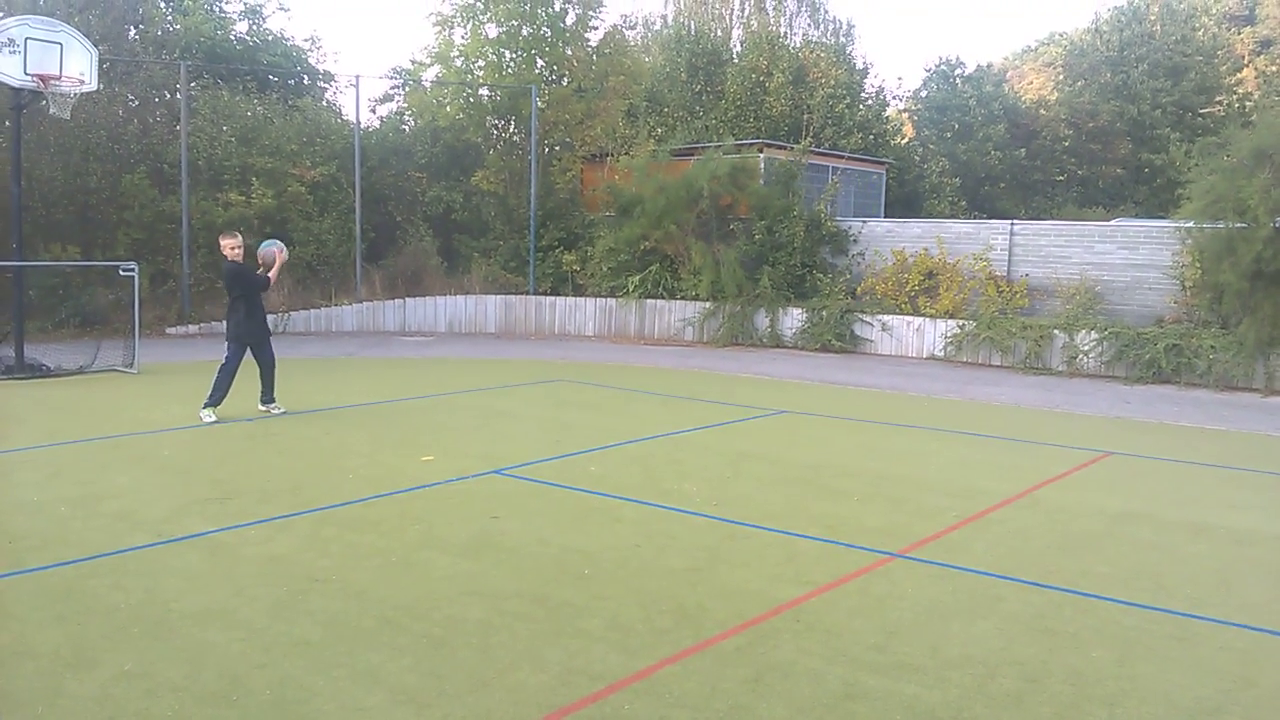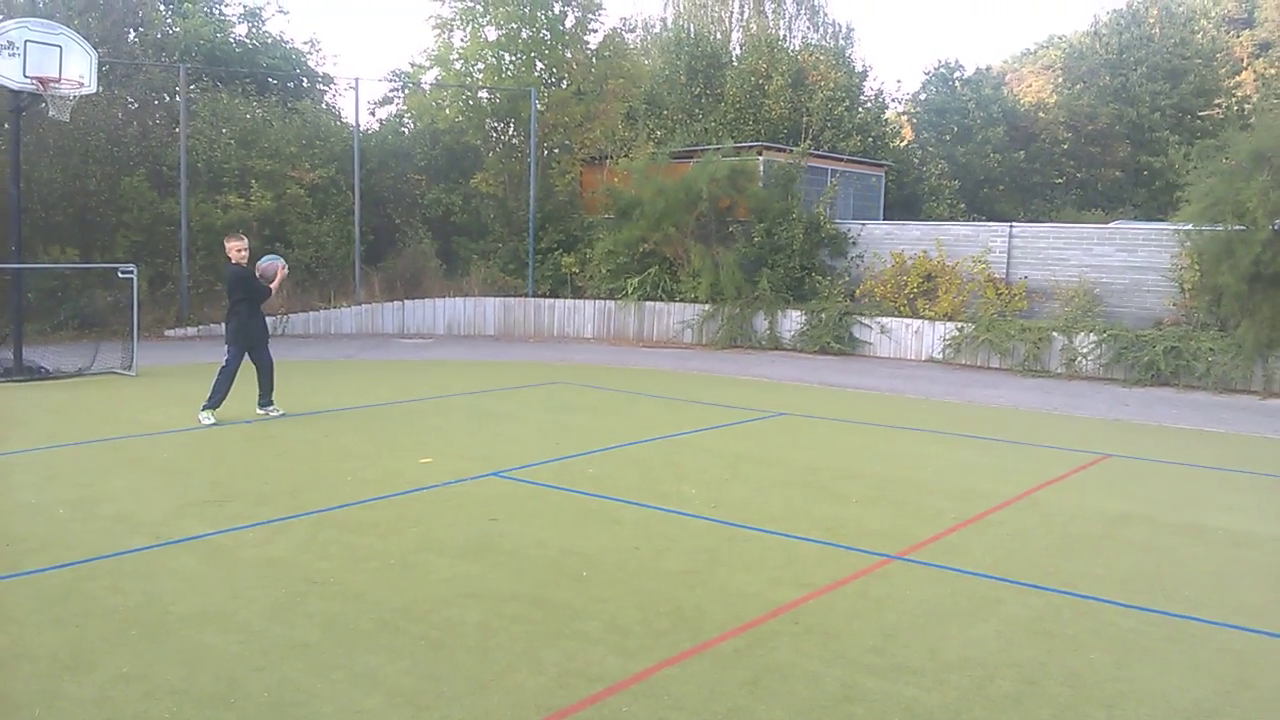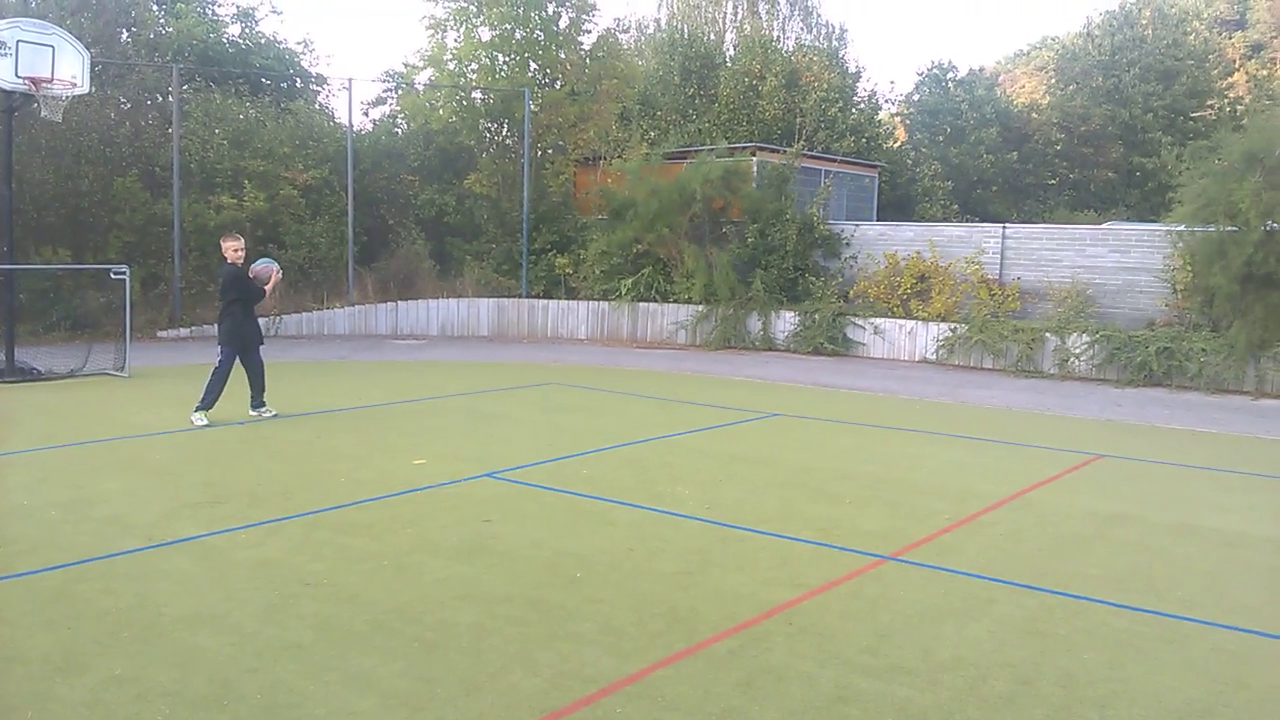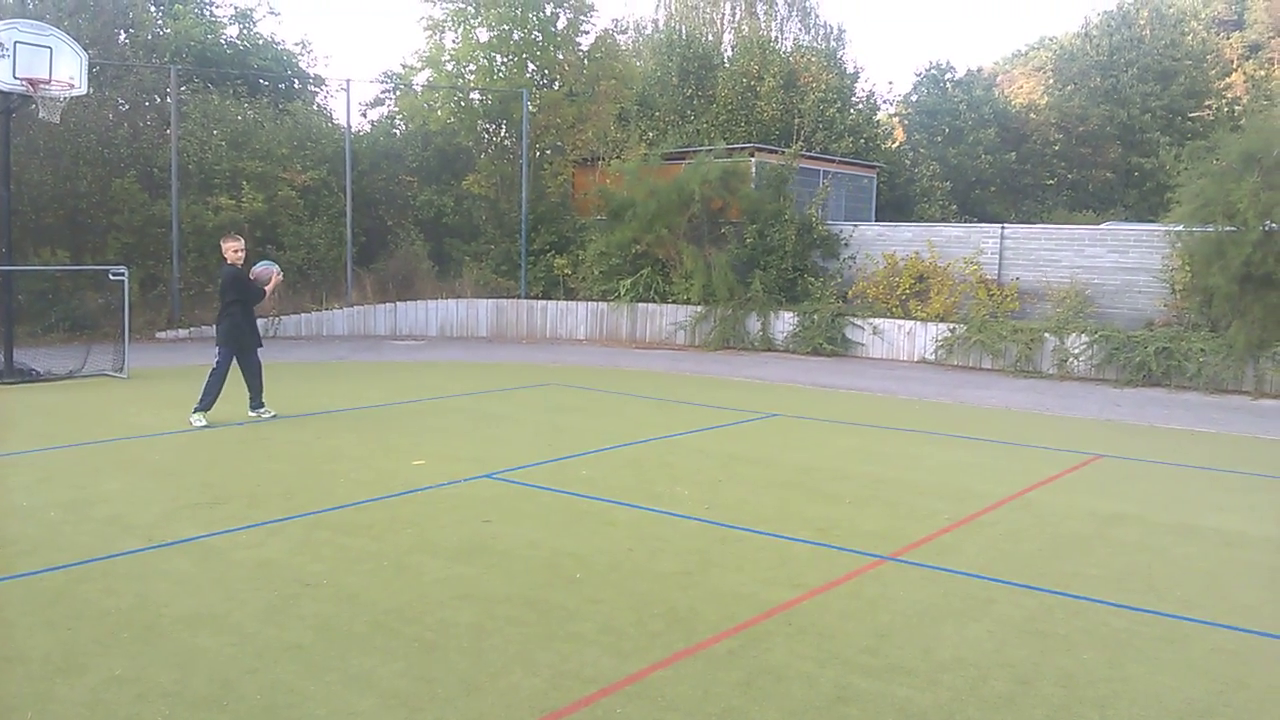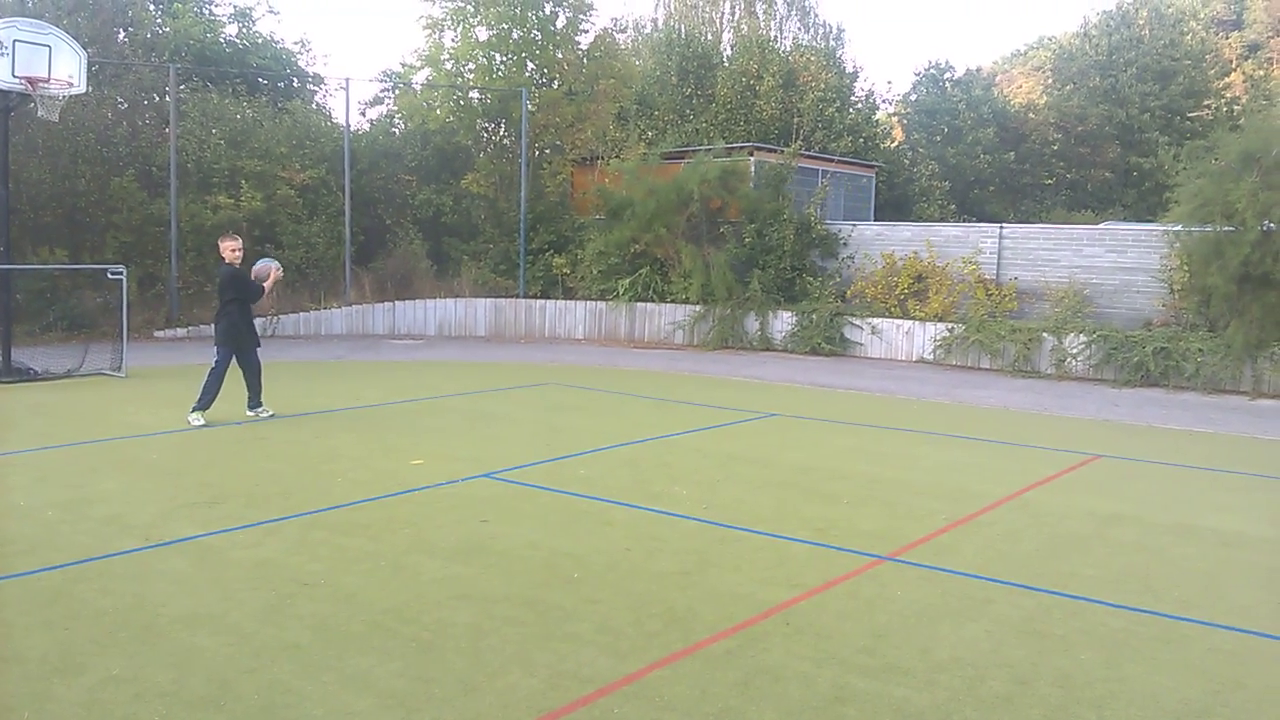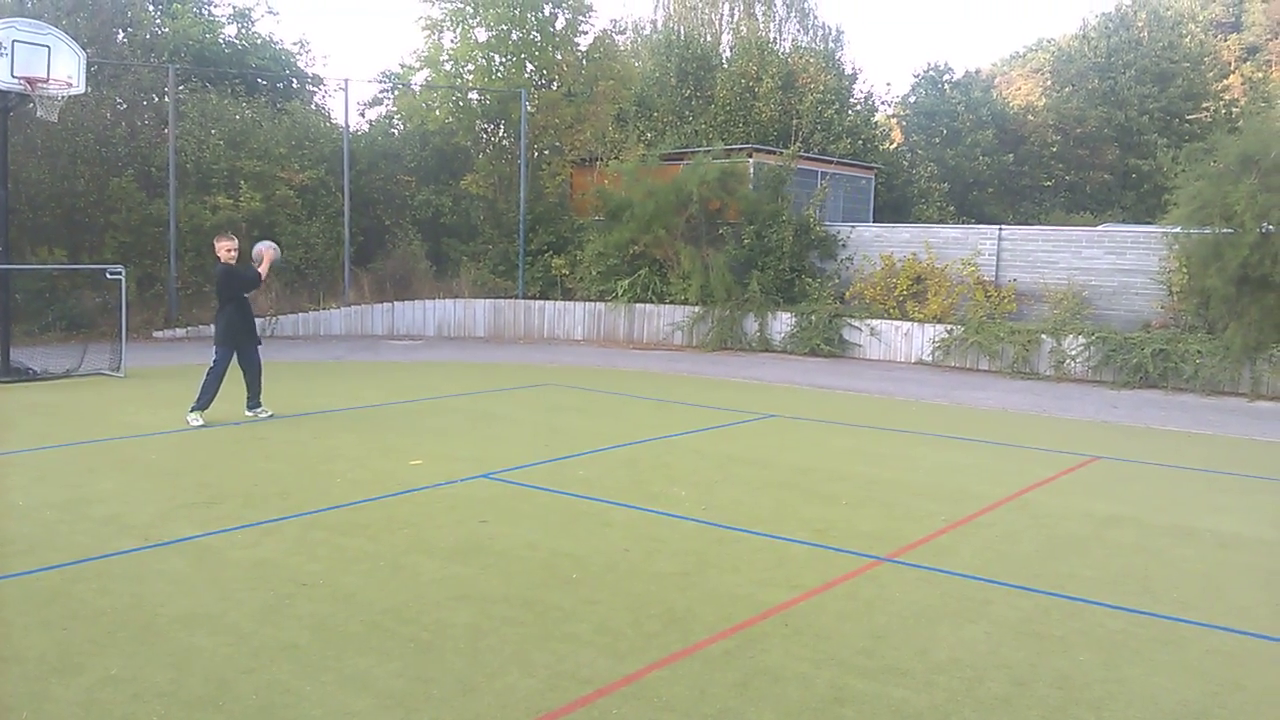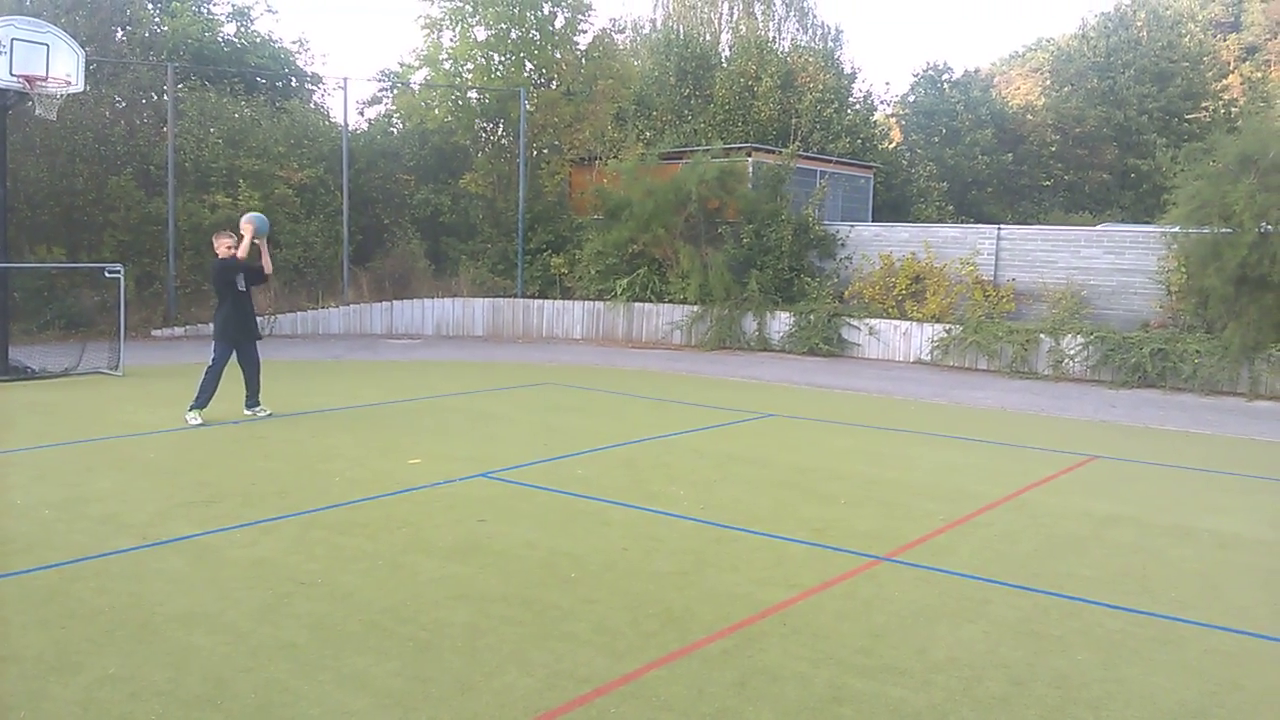
dt=0.1s
person 1, frame 1
left shoulder: (241, 268)
right shoulder: (232, 269)
left elbow: (257, 285)
right elbow: (264, 285)
left wrist: (266, 269)
right wrist: (279, 263)
left hip: (256, 325)
right hip: (240, 327)
left knee: (268, 361)
right knee: (229, 366)
left ankle: (267, 400)
right ankle: (209, 407)
person 1, frame 2
left shoulder: (244, 271)
right shoulder: (237, 273)
left elbow: (256, 293)
right elbow: (264, 294)
left wrist: (273, 279)
right wrist: (279, 279)
left hip: (254, 329)
right hip: (238, 330)
left knee: (266, 365)
right knee: (229, 369)
left ankle: (265, 404)
right ankle: (208, 409)
person 1, frame 3
left shoulder: (235, 271)
right shoulder: (234, 273)
left elbow: (248, 295)
right elbow: (257, 296)
left wrist: (254, 282)
right wrist: (273, 282)
left hip: (245, 330)
right hip: (231, 331)
left knee: (256, 367)
right knee: (222, 370)
left ankle: (257, 405)
right ankle: (200, 410)
person 1, frame 4
left shoulder: (235, 272)
right shoulder: (234, 274)
left elbow: (247, 296)
right elbow: (257, 297)
left wrist: (254, 283)
right wrist: (273, 284)
left hip: (243, 331)
right hip: (229, 332)
left knee: (254, 368)
right knee: (220, 371)
left ankle: (256, 406)
right ankle: (199, 411)
person 1, frame 5
left shoulder: (236, 273)
right shoulder: (231, 273)
left elbow: (251, 292)
right elbow: (257, 294)
left wrist: (263, 280)
right wrist: (272, 280)
left hip: (242, 330)
right hip: (227, 331)
left knee: (253, 367)
right knee: (218, 370)
left ankle: (255, 405)
right ankle: (197, 411)
person 1, frame 6
left shoulder: (235, 270)
right shoulder: (225, 271)
left elbow: (249, 283)
right elbow: (255, 280)
left wrist: (264, 264)
right wrist: (266, 262)
left hip: (243, 329)
right hip: (227, 330)
left knee: (253, 366)
right knee: (217, 370)
left ankle: (253, 405)
right ankle: (196, 410)
person 1, frame 7
left shoulder: (242, 267)
right shoulder: (221, 267)
left elbow: (266, 274)
right elbow: (242, 256)
left wrist: (263, 247)
right wrist: (248, 235)
left hip: (246, 326)
right hip: (226, 328)
left knee: (252, 366)
right knee: (216, 367)
left ankle: (252, 404)
right ankle: (195, 409)
